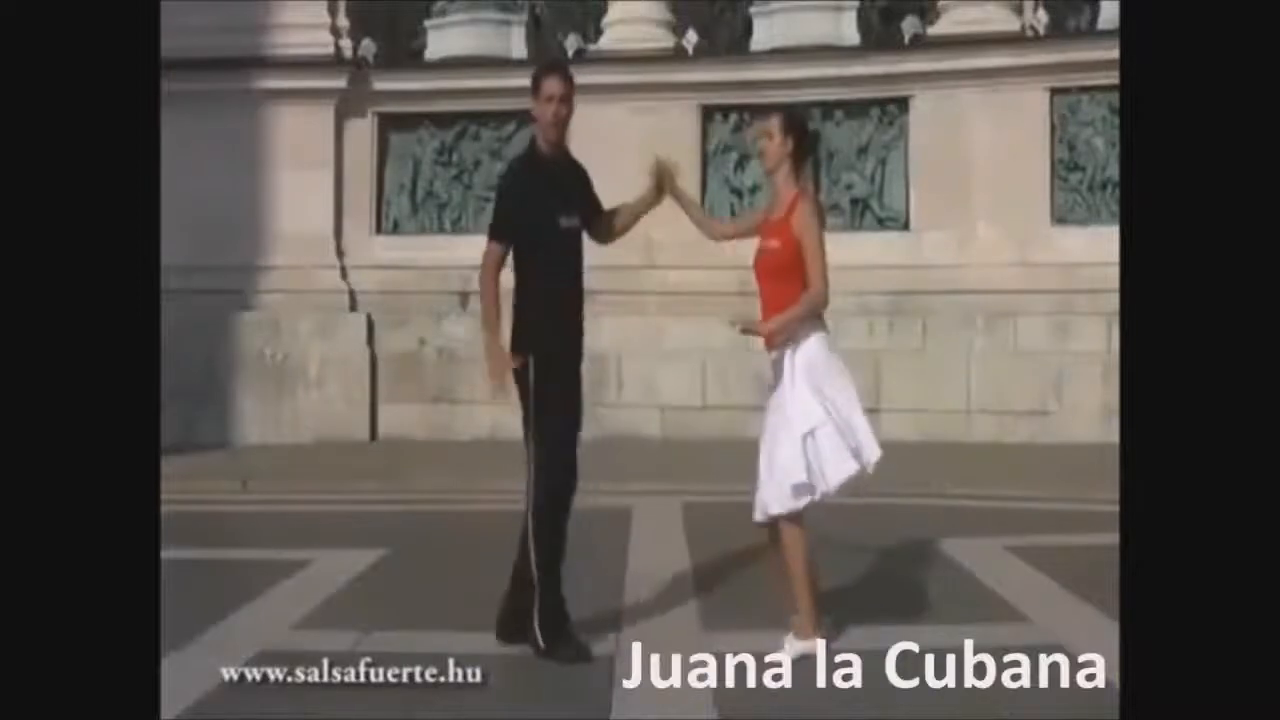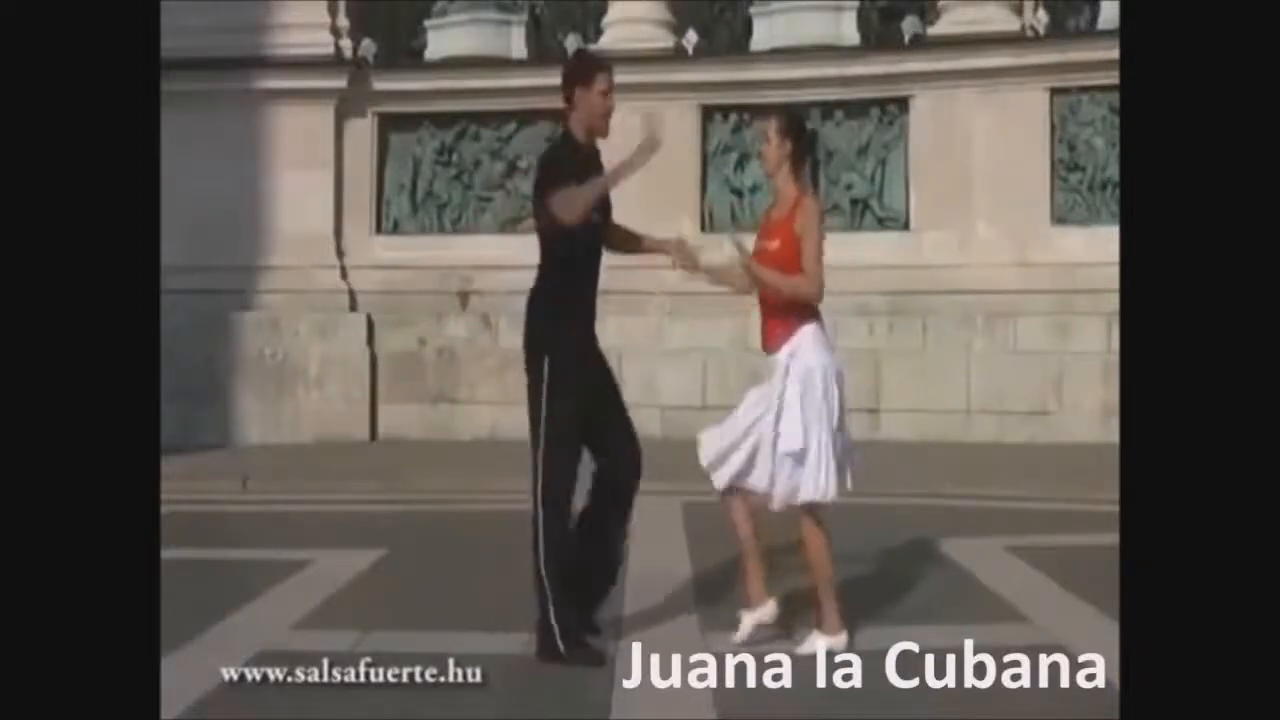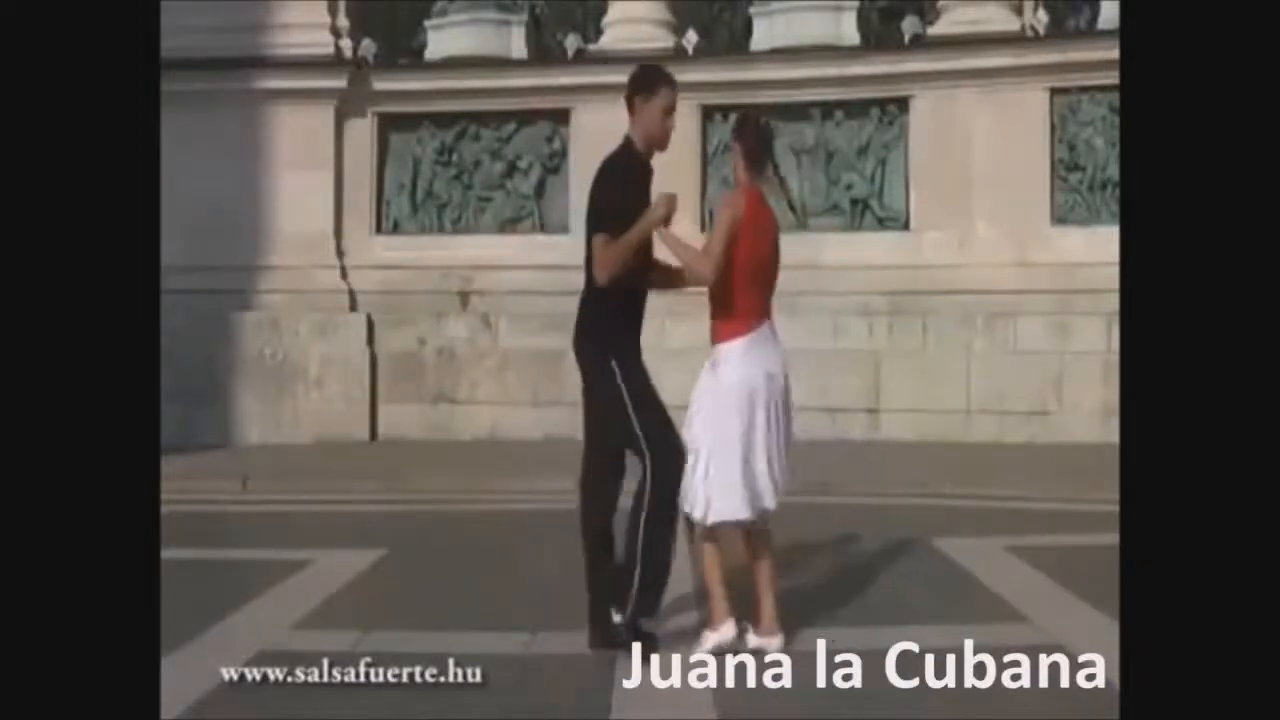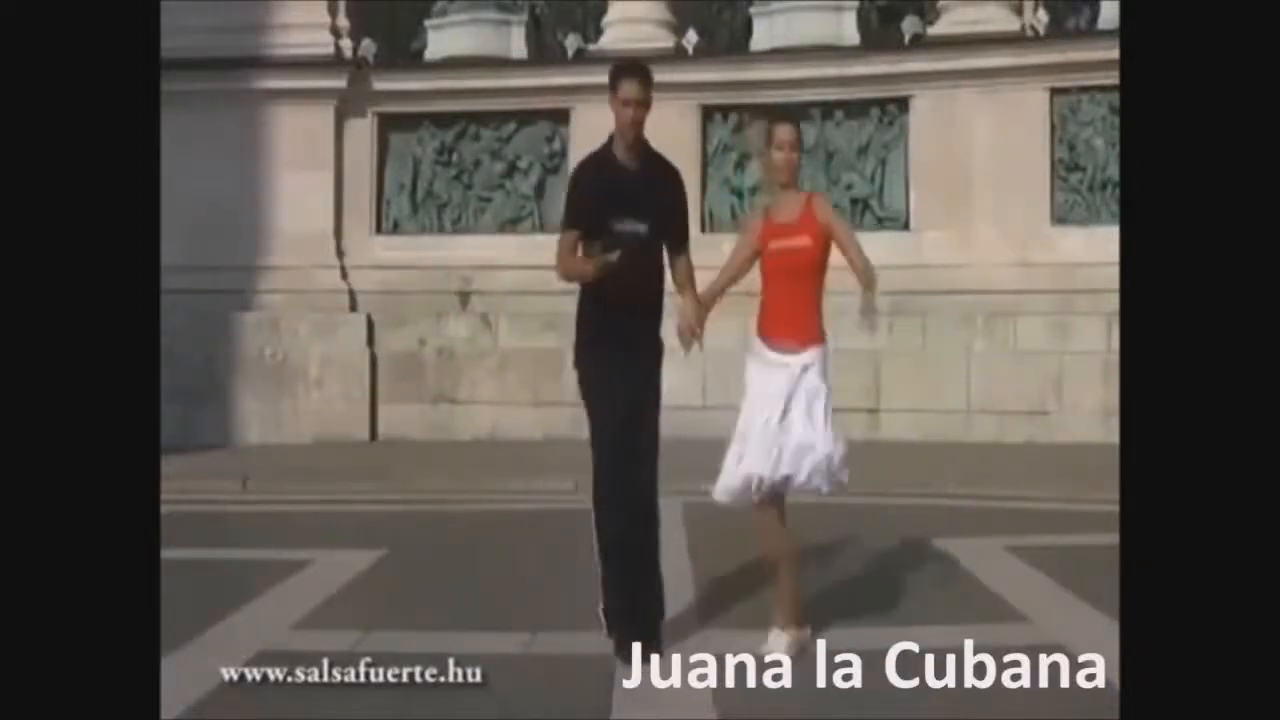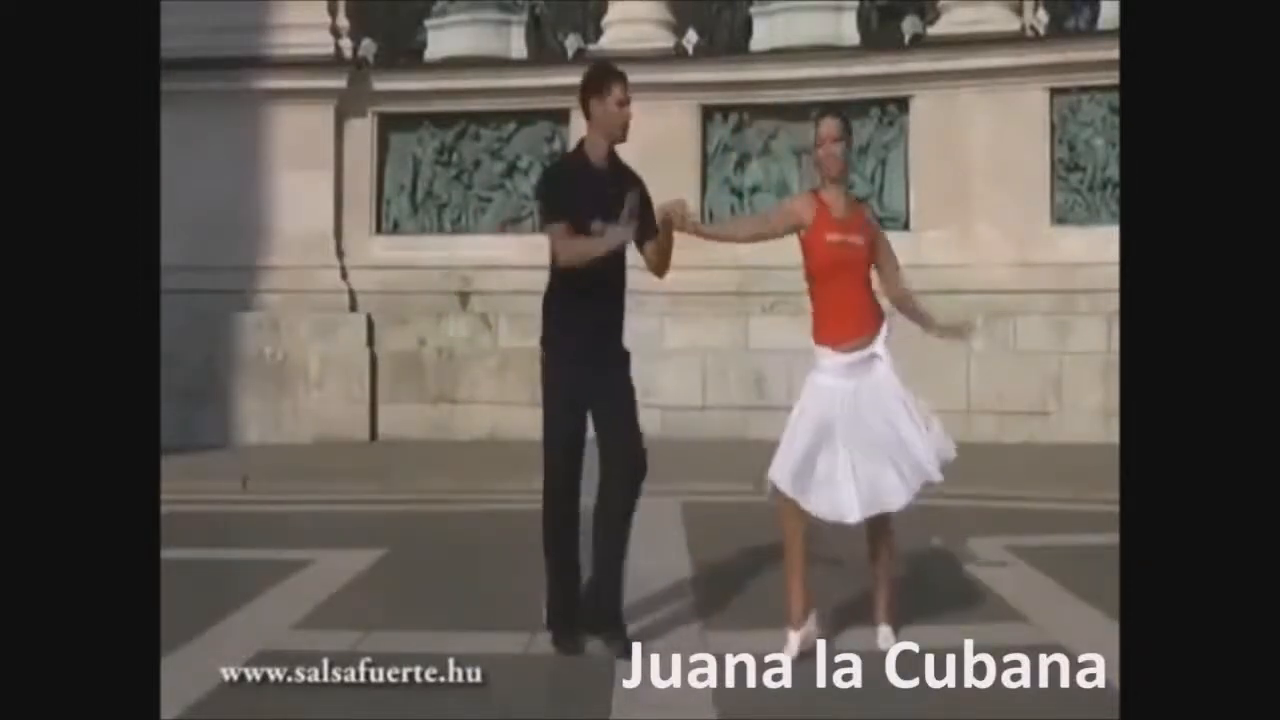
dt=0.7s
person 1, frame 1
left shoulder: (574, 173)
right shoulder: (519, 177)
left elbow: (603, 228)
right elbow: (490, 268)
left wrist: (650, 199)
right wrist: (494, 345)
left hip: (566, 348)
right hip: (534, 352)
left knee: (559, 483)
right knee: (548, 480)
left ankle: (521, 613)
right ankle: (543, 625)
person 1, frame 2
left shoulder: (589, 162)
right shoulder: (557, 162)
right elbow: (566, 213)
left wrist: (657, 244)
right wrist: (630, 164)
left hip: (581, 341)
right hip: (553, 343)
left knee: (622, 459)
right knee: (555, 481)
left ankle: (581, 590)
right ankle: (557, 630)
person 1, frame 3
left shoulder: (636, 173)
right shoulder: (618, 175)
right elbow: (604, 269)
left wrist: (690, 273)
right wrist: (648, 223)
left hip: (612, 343)
right hip: (606, 345)
left knee: (604, 474)
right knee: (664, 457)
left ankle: (613, 611)
right ankle: (627, 604)
person 1, frame 4
left shoulder: (666, 177)
right shoulder: (590, 175)
left elbow: (678, 254)
right elbow: (565, 256)
left wrist: (690, 302)
right wrist: (580, 264)
left hip: (644, 343)
right hip: (598, 344)
left knee: (643, 476)
right knee: (610, 471)
left ankle: (644, 613)
right ankle: (619, 614)
person 1, frame 5
left shoulder: (629, 182)
right shoulder: (560, 177)
left elbow: (657, 264)
right elbow: (563, 253)
left wrist: (665, 231)
right wrist: (612, 237)
left hip: (610, 347)
right hip: (564, 346)
left knee: (626, 465)
right knee: (562, 477)
left ankle: (603, 607)
right ankle: (563, 612)
person 2, frame 1
left shoulder: (803, 207)
right shoulder: (768, 213)
left elbow: (819, 293)
right elbow: (718, 230)
left wrist: (772, 326)
right wrist: (674, 192)
left hip: (805, 359)
right hip: (782, 363)
left knee: (788, 502)
right knee: (778, 503)
left ankle: (805, 630)
right ankle: (806, 614)
person 2, frame 2
left shoulder: (806, 207)
right shoulder: (770, 213)
left elbow: (810, 287)
left wrist: (755, 268)
right wrist: (702, 269)
left hip: (804, 360)
right hip: (782, 366)
left knee: (806, 502)
right knee: (729, 473)
left ankle: (832, 623)
right ankle: (758, 598)
person 2, frame 3
left shoulder: (735, 201)
right shoulder: (764, 209)
left elbow: (708, 272)
left wrist: (665, 234)
left hip: (735, 361)
right hip: (762, 356)
left knee: (706, 497)
right knee: (745, 500)
left ankle: (720, 617)
right ankle: (767, 624)
person 2, frame 4
left shoulder: (819, 208)
right shoulder: (756, 224)
left elbow: (861, 263)
right elbow: (723, 281)
left wrist: (869, 299)
left hip: (806, 367)
right hip: (765, 364)
left knee: (772, 491)
right knee: (758, 492)
left ankle: (788, 617)
right ankle: (789, 619)
person 2, frame 5
left shoulder: (866, 217)
right shoulder: (803, 208)
left elbow: (894, 284)
right elbow: (750, 229)
left wrist: (936, 325)
right wrist: (694, 226)
left hip: (873, 365)
right hip: (831, 369)
left knee: (881, 501)
right knee: (790, 491)
left ankle: (883, 618)
right ankle: (799, 620)
